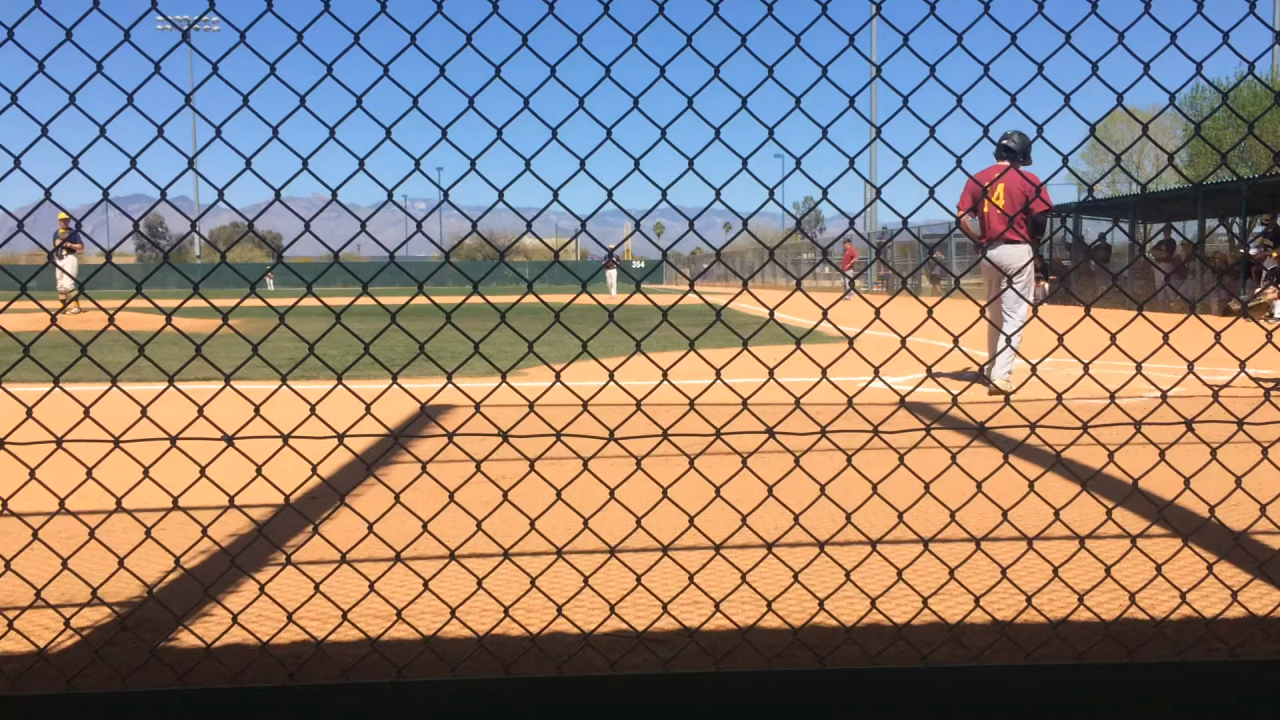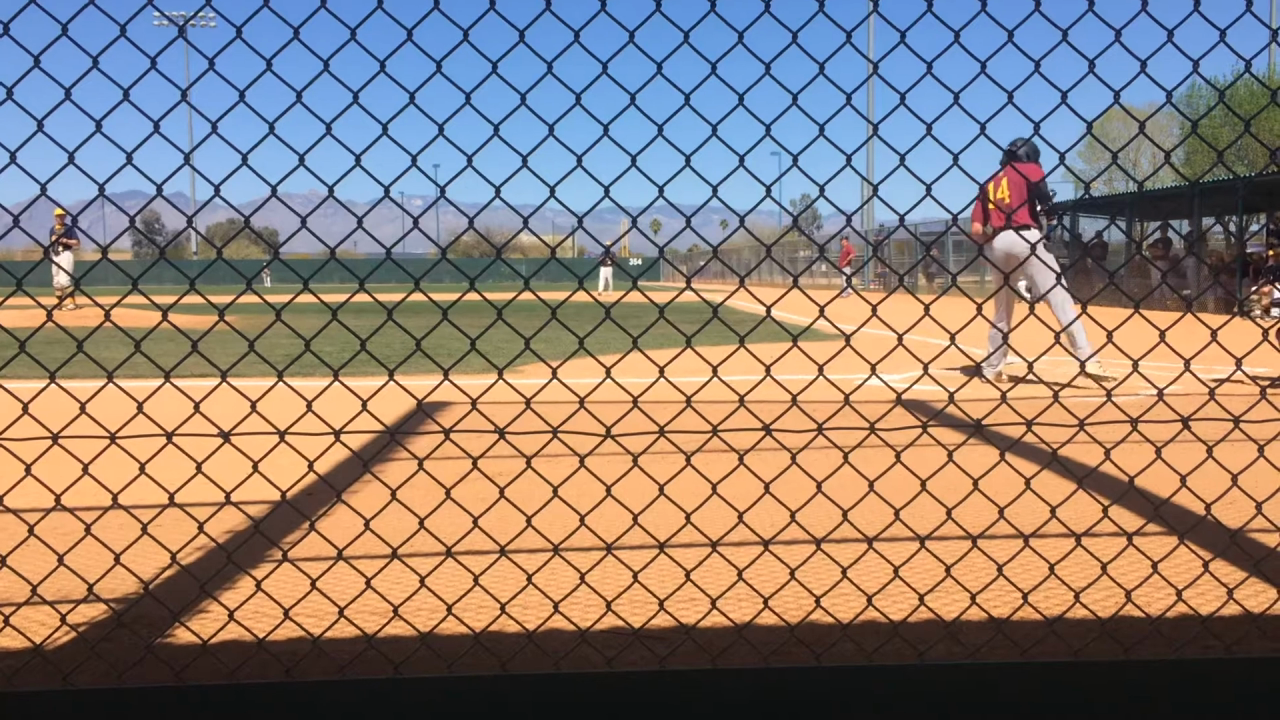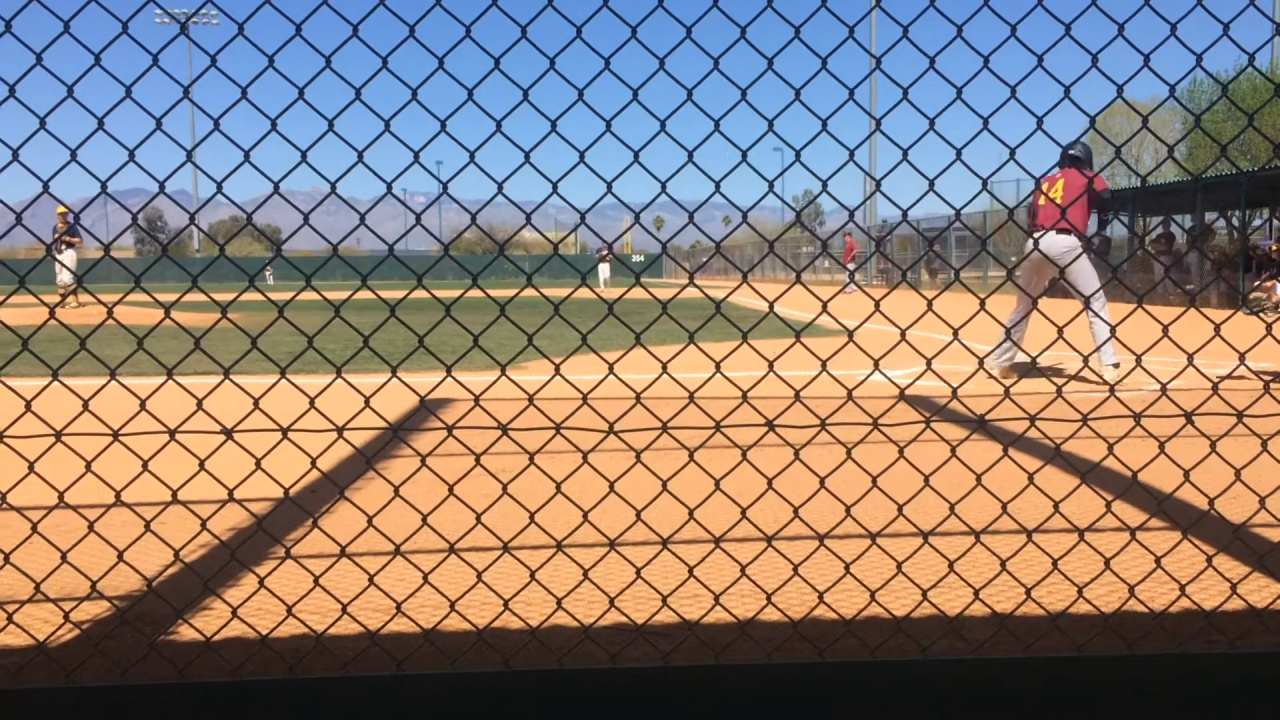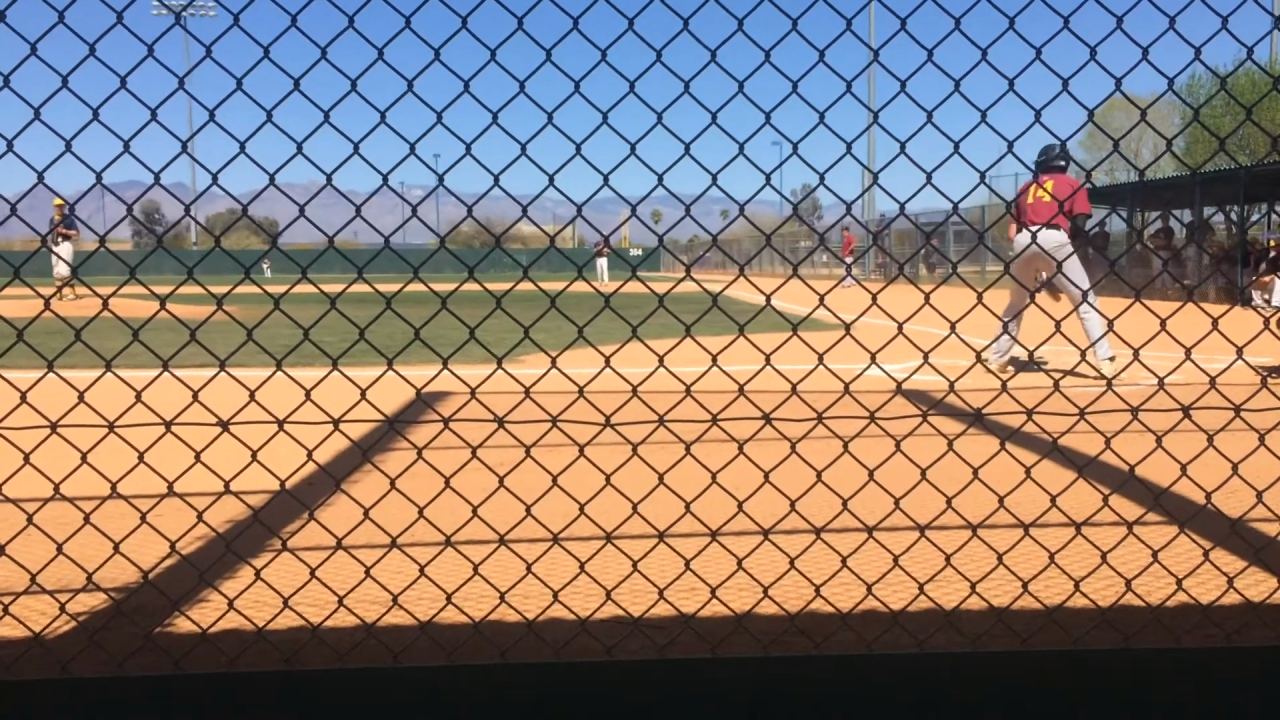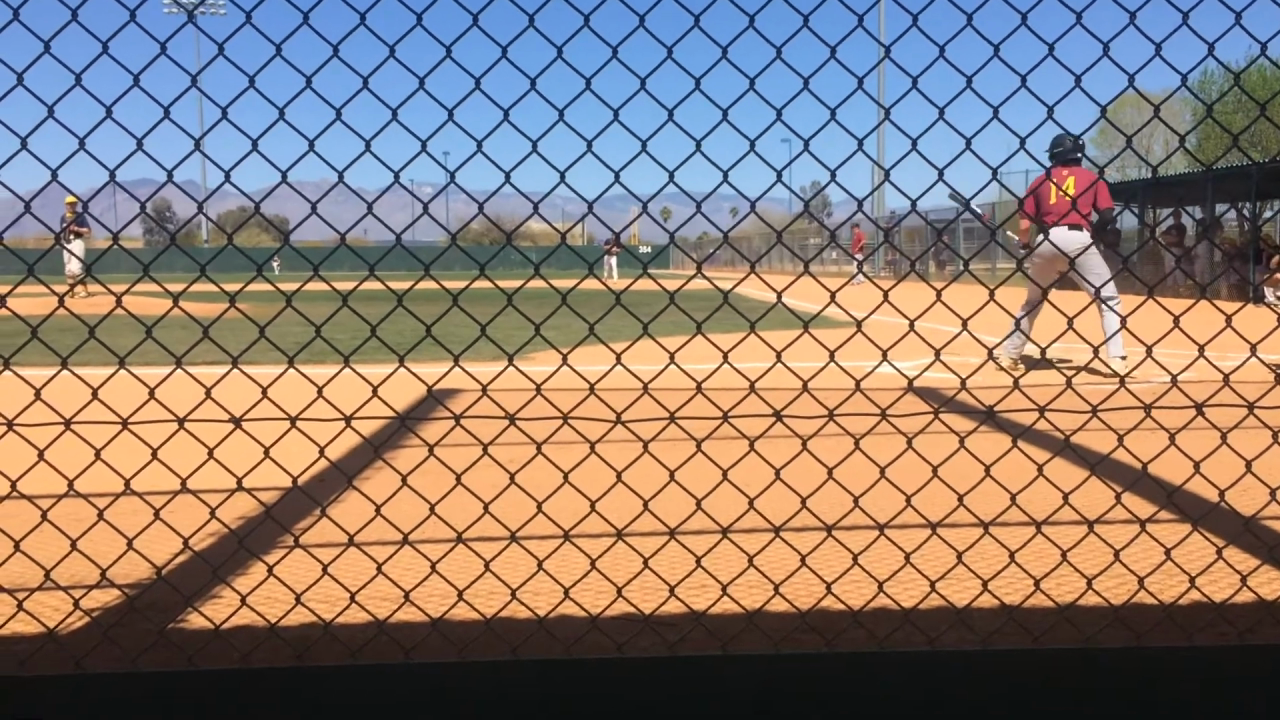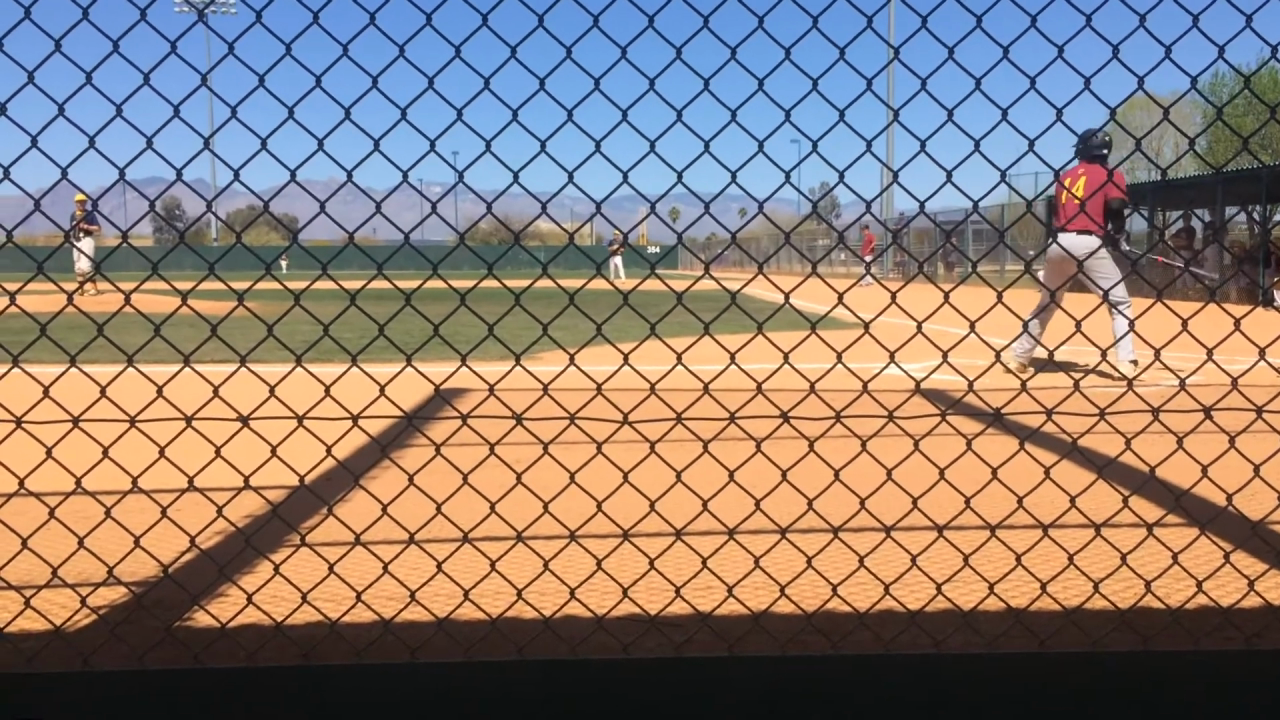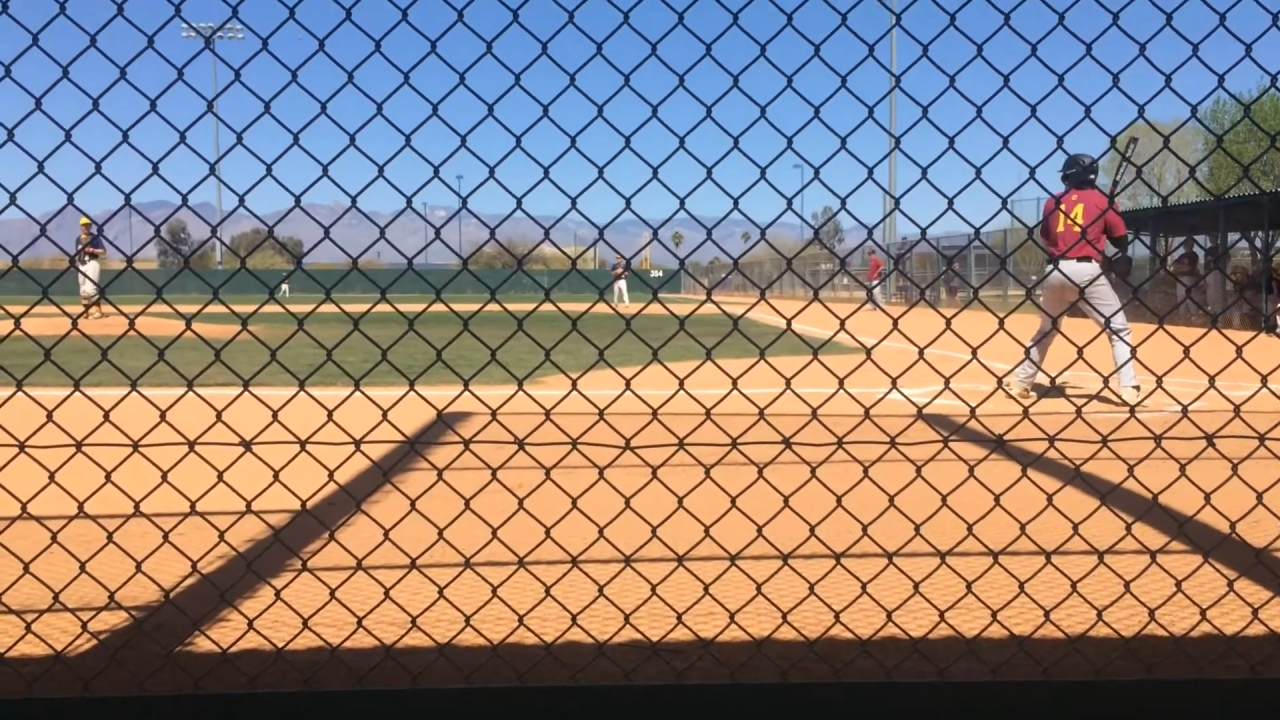
dt=0.5s
person 1, frame 1
left shoulder: (977, 179)
right shoulder: (1028, 179)
left elbow: (961, 217)
right elbow: (1040, 219)
left wrist: (978, 241)
right wrist: (1033, 240)
left hip: (990, 253)
right hip: (1018, 252)
left knee: (995, 315)
right knee: (1014, 317)
left ankle: (994, 370)
right ankle: (1000, 375)
person 1, frame 2
left shoulder: (988, 184)
right shoulder: (1029, 168)
left elbow: (976, 229)
right elbow: (1039, 186)
left hip: (997, 243)
right hip: (1025, 239)
left knee: (1002, 313)
right knee: (1061, 302)
left ankle: (991, 370)
right ankle: (1087, 359)
person 1, frame 3
left shoulder: (1044, 182)
right shoulder: (1087, 176)
right elbow: (1104, 196)
right wrist: (1102, 232)
left hip: (1035, 244)
right hip: (1067, 243)
left knee: (1023, 307)
right knee: (1096, 303)
left ankle: (999, 363)
right ankle: (1109, 367)
person 1, frame 4
left shoulder: (1026, 187)
right shoulder: (1073, 185)
left elbow: (1012, 230)
right elbow: (1080, 224)
left wrist: (1020, 262)
left hip: (1023, 242)
right hip: (1054, 239)
left knee: (1016, 304)
right knee: (1085, 300)
left ankle: (997, 359)
right ankle: (1104, 361)
person 1, frame 5
left shoulder: (1039, 181)
right shoulder: (1092, 178)
left elbow: (1024, 225)
right elbow: (1107, 217)
left wrist: (1026, 244)
left hip: (1045, 241)
right hip: (1078, 240)
left knee: (1032, 301)
right knee: (1109, 299)
left ankle: (1009, 356)
right ankle: (1116, 358)
person 1, frame 6
left shoulder: (1064, 177)
right shoulder: (1109, 174)
right elbow: (1115, 204)
right wrist: (1117, 232)
left hip: (1057, 243)
right hip: (1087, 244)
left knee: (1046, 304)
right knee: (1120, 303)
left ankle: (1018, 359)
right ankle: (1126, 362)
person 1, frame 7
left shoulder: (1053, 203)
right shoulder: (1103, 201)
left elbow: (1045, 242)
right elbow: (1121, 242)
left hip: (1055, 271)
right hip: (1086, 270)
left knee: (1046, 330)
right knee: (1119, 329)
left ankle: (1019, 384)
right ankle: (1129, 388)
